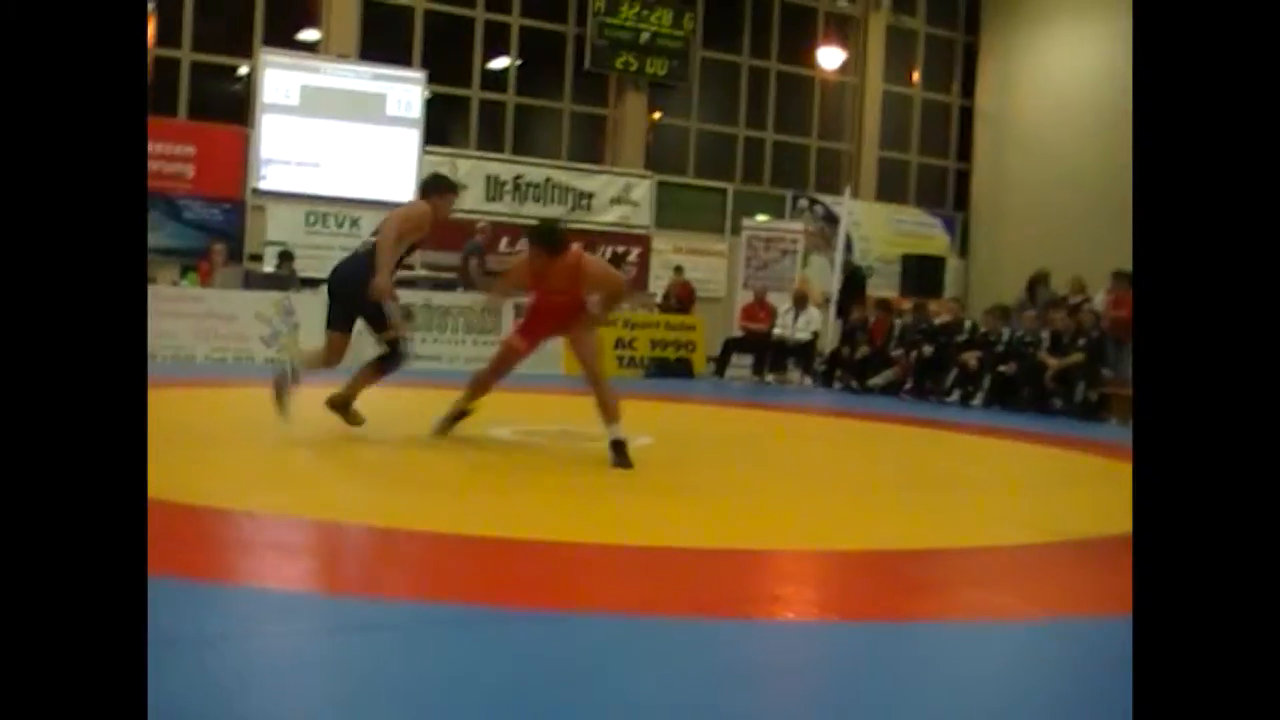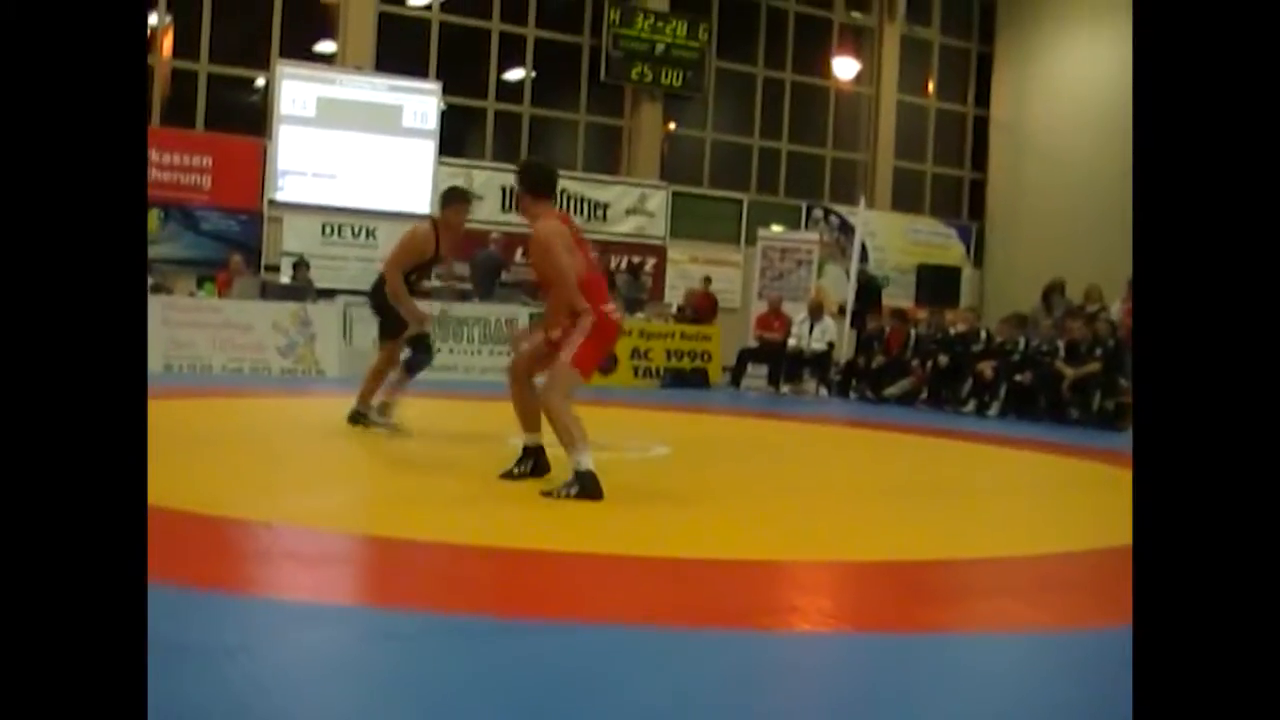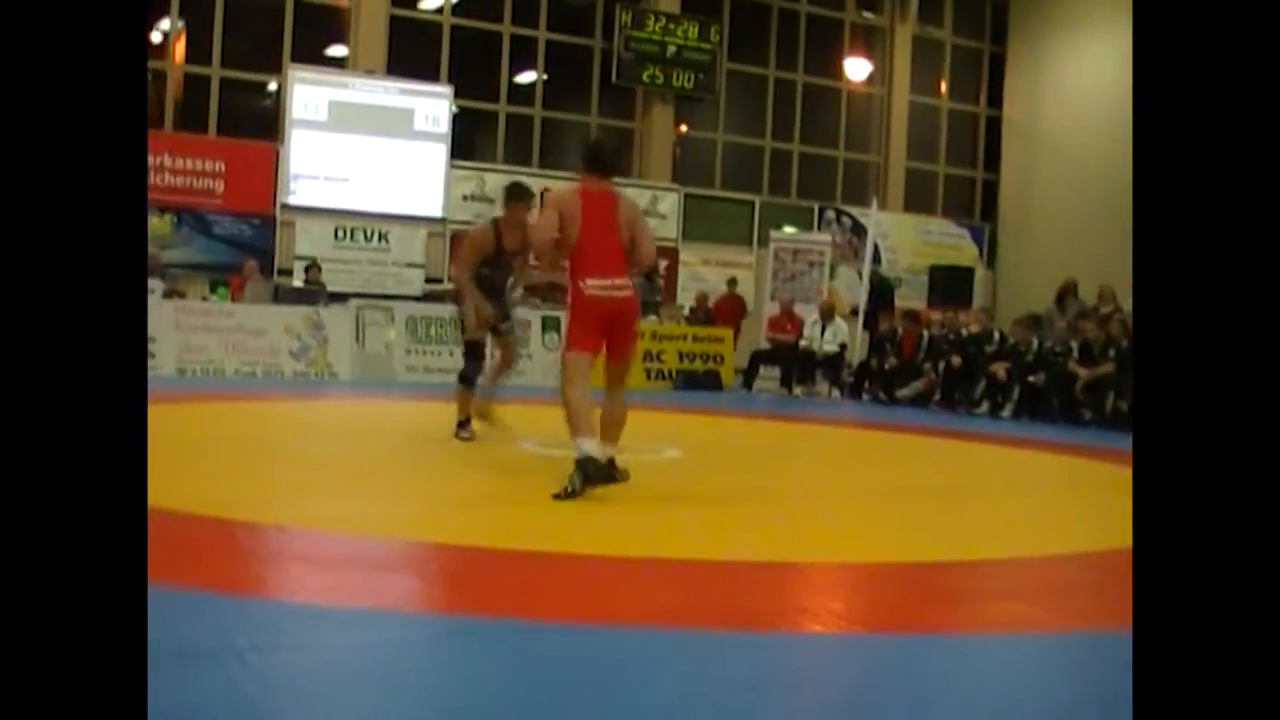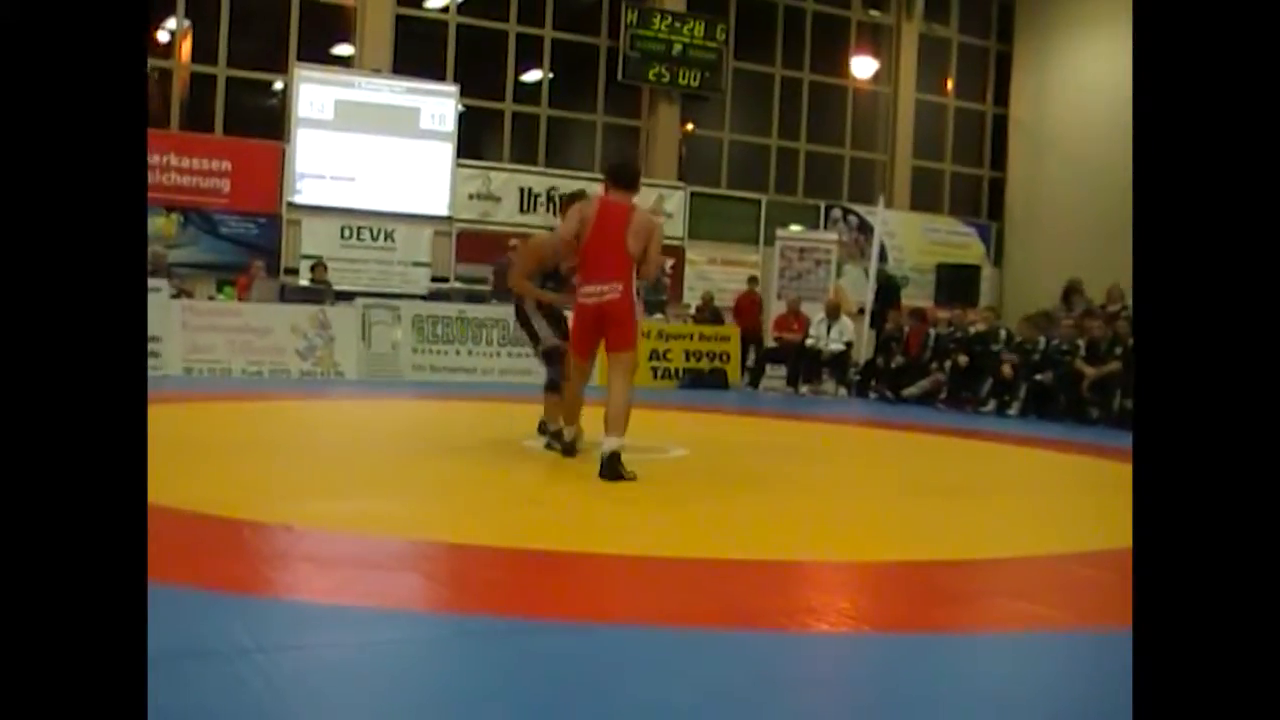
dt=0.5s
person 1, frame 1
left shoulder: (588, 267)
right shoulder: (525, 265)
left elbow: (621, 287)
right elbow: (501, 289)
left wrist: (595, 315)
left hip: (576, 316)
right hip: (541, 313)
left knee: (594, 371)
right knee: (495, 369)
left ankle: (617, 444)
right ankle: (460, 409)
person 1, frame 2
left shoulder: (543, 231)
right shoulder: (561, 223)
left elbow: (566, 285)
left wrist: (534, 330)
right wrist: (554, 321)
left hip: (593, 320)
right hip: (595, 316)
left knee: (552, 396)
right knee: (518, 369)
left ankle: (586, 477)
right ankle: (533, 456)
person 1, frame 3
left shoulder: (560, 199)
right shoulder: (629, 207)
left elbow: (542, 244)
right elbow: (647, 258)
left wrist: (562, 248)
left hip: (587, 297)
right hip: (625, 298)
left knee: (573, 384)
right knee: (616, 386)
left ankle: (588, 462)
right ankle: (606, 461)
person 1, frame 4
left shoulder: (585, 209)
right shoulder: (647, 221)
left elbow: (562, 240)
right elbow: (651, 274)
left wrist: (579, 261)
left hip: (588, 300)
right hip: (621, 300)
left knee: (579, 375)
right knee: (620, 384)
left ankle: (568, 437)
right ankle: (610, 456)
person 2, frame 1
left shoulder: (408, 214)
right shoulder: (422, 212)
right elbow: (391, 230)
left wrist: (394, 304)
right wrist: (382, 275)
left hip: (342, 275)
right hip: (363, 277)
left knee: (332, 353)
right knee: (396, 353)
left ankle: (294, 371)
right ankle: (343, 399)
person 2, frame 2
left shoulder: (453, 236)
right shoulder: (423, 234)
right elbow: (391, 269)
right wrist: (412, 307)
left hip: (399, 295)
right hip: (389, 293)
left knee: (389, 358)
right knee: (423, 349)
left ankle: (360, 410)
right ankle: (385, 405)
person 2, frame 3
left shoulder: (527, 234)
right shoulder: (484, 233)
right elbow: (459, 270)
left wrist: (514, 289)
right wrist: (479, 303)
left hip: (497, 295)
right hip: (472, 294)
left knee: (510, 353)
right knee: (475, 357)
left ankle: (484, 403)
right ankle: (463, 421)
person 2, frame 4
right shoulder: (544, 244)
right elbow: (514, 282)
right wrist: (552, 299)
left hip: (553, 306)
right hip: (531, 306)
left knee: (567, 364)
right knee: (557, 360)
left ankle: (547, 422)
right ankle: (554, 432)
